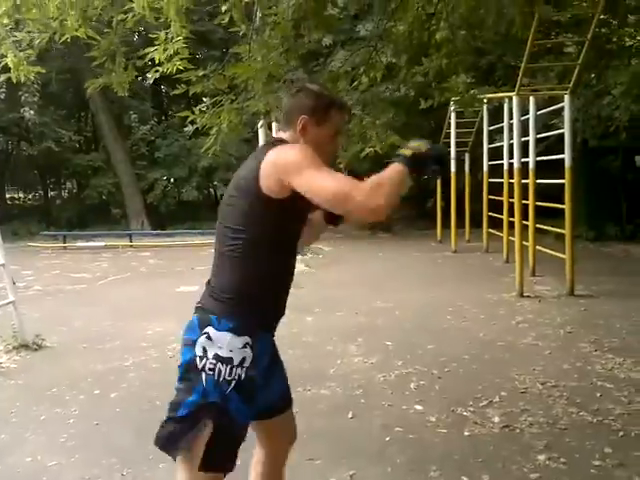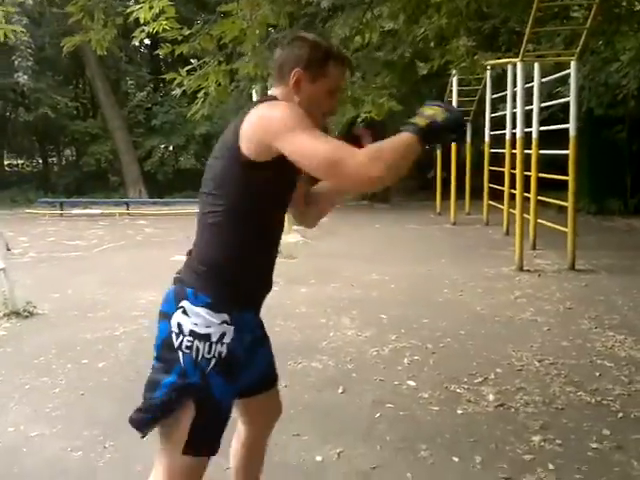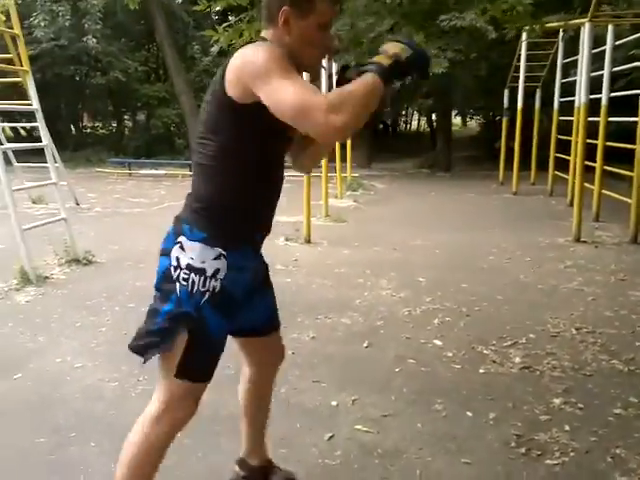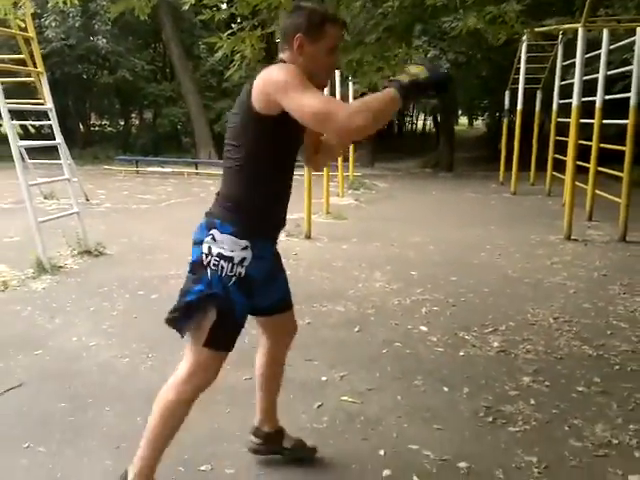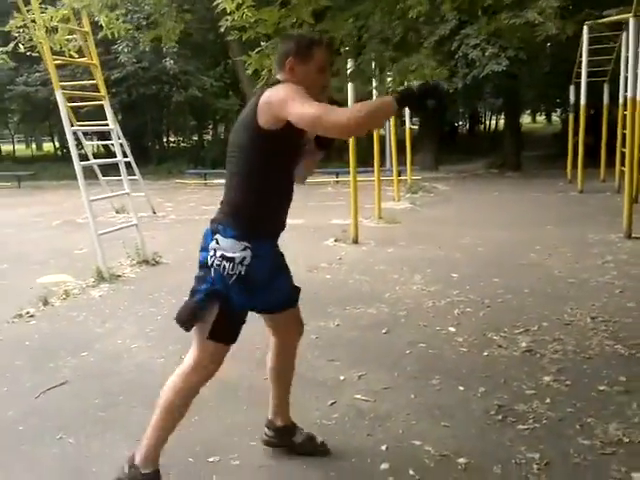
dt=1s
person 1, frame 1
left shoulder: (270, 167)
right shoulder: (286, 159)
left elbow: (290, 241)
right elbow: (369, 203)
left wrist: (331, 214)
right wrist: (410, 158)
left hip: (249, 336)
right hip: (226, 338)
left knee: (280, 434)
person 1, frame 2
left shoulder: (273, 139)
right shoulder: (273, 118)
left elbow: (308, 214)
right elbow: (361, 173)
left wrist: (340, 178)
right wrist: (425, 127)
left hip: (235, 311)
right hip: (205, 315)
left knee: (263, 413)
person 1, frame 3
left shoulder: (277, 73)
right shoulder: (255, 61)
left elbow: (307, 159)
right elbow: (330, 120)
left wrist: (349, 97)
right wrist: (382, 69)
left hip: (240, 253)
right hip: (204, 254)
left knee: (267, 355)
right knee: (176, 403)
person 1, frame 4
left shoulder: (287, 91)
right shoulder: (278, 79)
left elbow: (319, 159)
right elbow: (346, 124)
left wrist: (376, 112)
right wrist: (404, 88)
left hip: (255, 241)
right hip: (229, 243)
left knee: (280, 331)
right knee: (202, 367)
left ankle: (267, 430)
person 1, frame 5
left shoulder: (282, 111)
right shoulder: (278, 97)
left elbow: (296, 173)
right elbow: (343, 122)
left wrist: (317, 143)
right wrist: (402, 98)
left hip: (261, 245)
right hip: (233, 248)
left knee: (288, 330)
right knee: (205, 360)
left ankle: (280, 425)
